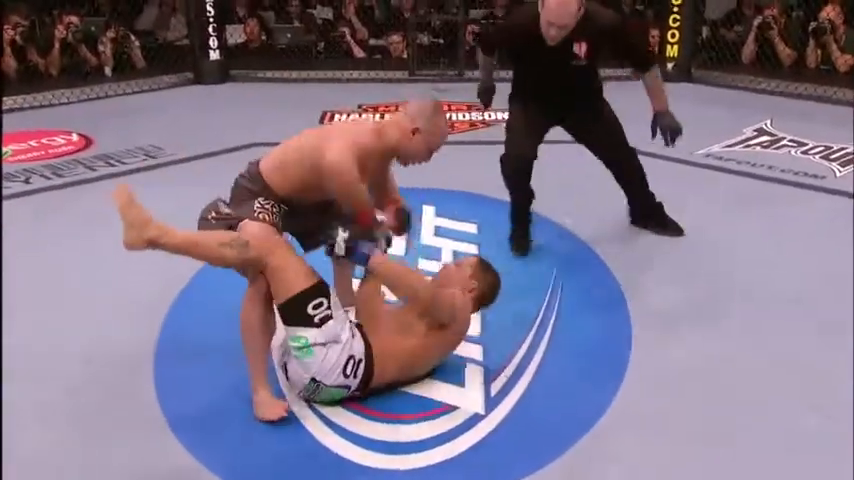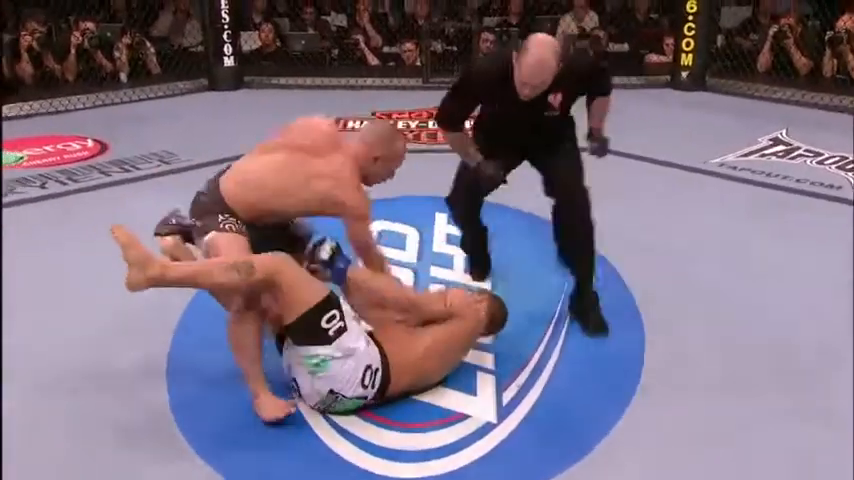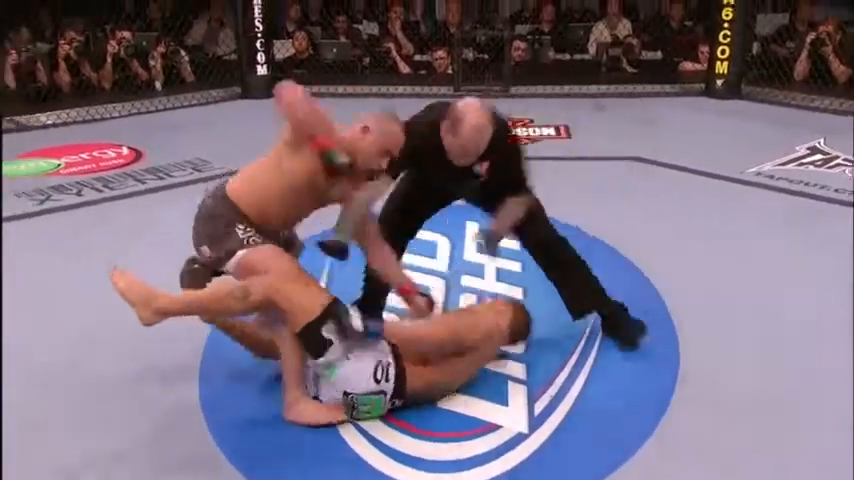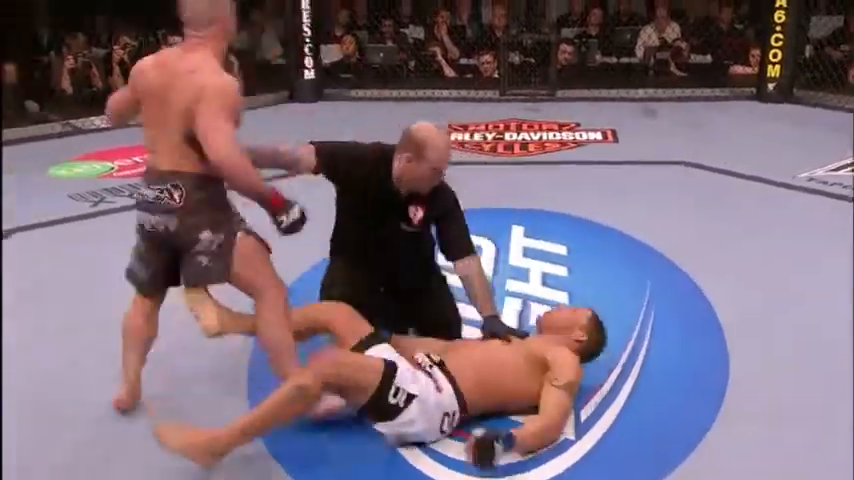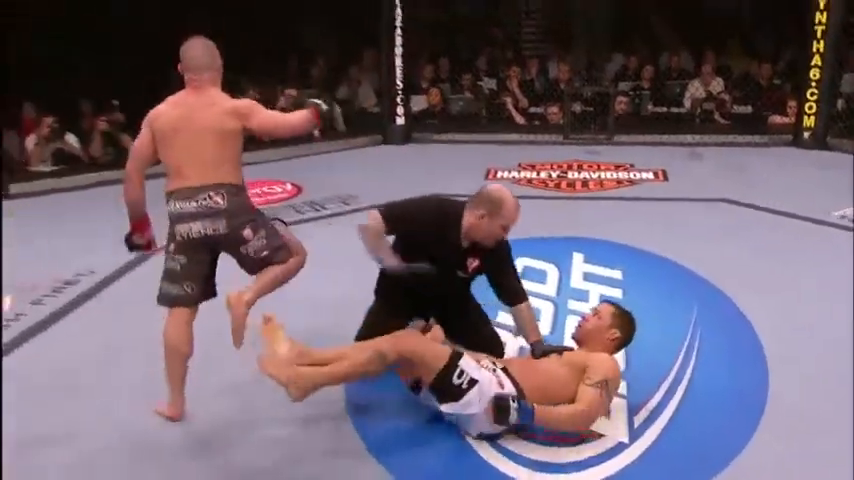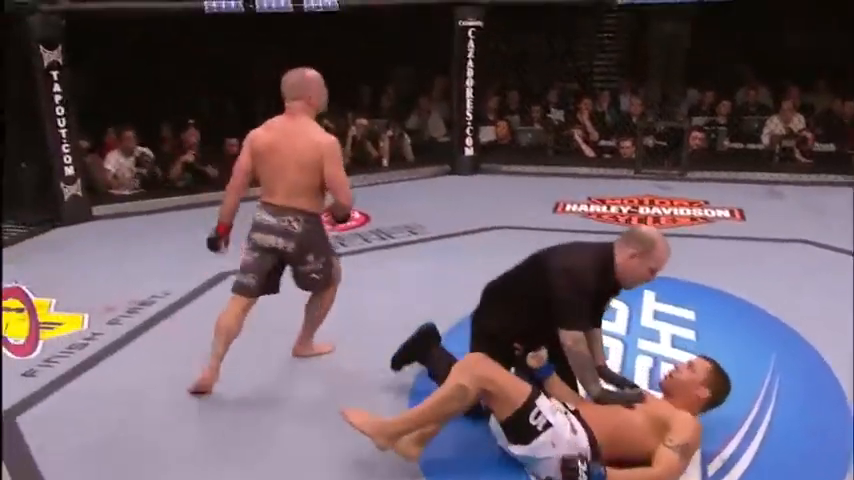
dt=0.4s
person 1, frame 1
left shoulder: (452, 317)
right shoulder: (433, 317)
left elbow: (422, 291)
right elbow: (370, 312)
left wrist: (362, 251)
right wrist: (367, 257)
left hip: (336, 365)
right hip: (337, 358)
left knee: (268, 244)
left ankle: (153, 233)
person 1, frame 2
left shoulder: (465, 320)
right shoulder: (435, 327)
left elbow: (401, 297)
right elbow: (371, 314)
left wrist: (340, 268)
left hip: (347, 374)
right hip: (323, 376)
left knee: (278, 265)
left ankle: (155, 270)
person 1, frame 3
left shoulder: (489, 324)
right shoulder: (465, 342)
left elbow: (428, 337)
left wrist: (373, 332)
left hip: (372, 373)
right hip: (357, 388)
left knee: (283, 279)
right knee: (280, 314)
left ankle: (162, 304)
right ankle: (297, 400)
person 1, frame 4
left shoulder: (563, 362)
right shoulder: (519, 346)
left elbow: (548, 427)
right elbow: (444, 347)
left wrist: (501, 441)
right wrist: (386, 336)
left hip: (431, 403)
right hip: (419, 371)
left knee: (326, 366)
right knee: (332, 310)
left ankle: (217, 442)
person 1, frame 5
left shoulder: (603, 366)
right shoulder: (567, 357)
left elbow: (582, 417)
left wrist: (525, 413)
right wrist: (447, 350)
left hip: (489, 401)
right hip: (487, 380)
left knee: (405, 342)
right knee: (398, 341)
left ankle: (304, 381)
right ankle: (298, 355)
person 1, frame 6
left shoulder: (685, 425)
right shoulder: (646, 403)
right wrist: (543, 370)
left hip: (565, 444)
right hip: (561, 423)
left knee: (481, 372)
right knee: (474, 361)
left ankle: (390, 429)
right ankle: (416, 439)
person 2, frame 1
left shoulder: (382, 147)
right shoulder: (368, 137)
left elbow: (385, 192)
right elbow: (335, 164)
left wrist: (394, 206)
right wrist: (367, 218)
right hip: (261, 193)
right knee: (264, 282)
left ankle: (345, 305)
right ankle: (260, 390)
person 2, frame 2
left shoulder: (322, 130)
right shoulder: (349, 195)
left elbow: (262, 151)
right elbow: (369, 255)
left hip: (246, 197)
right hip: (219, 209)
right knee: (244, 297)
right ankle: (261, 394)
person 2, frame 3
left shoulder: (350, 183)
right shoulder: (322, 140)
left elbow: (374, 245)
right elbow: (287, 93)
left wrist: (410, 292)
right wrist: (329, 149)
left hip: (247, 226)
right hip: (223, 224)
person 2, frame 4
left shoulder: (150, 66)
right shoulder: (217, 84)
left elbow: (114, 113)
right elbow: (224, 158)
right wrist: (276, 202)
left hip: (153, 196)
right hip: (197, 203)
left knee: (147, 299)
right knee: (269, 290)
left ankle: (129, 387)
person 2, frame 5
left shoulder: (157, 115)
right shoulder: (236, 108)
left elbow: (132, 175)
right elbow: (289, 125)
left wrist: (138, 226)
right wrist: (315, 112)
left hip: (183, 215)
right hip: (228, 209)
left knee: (179, 312)
right knee: (294, 255)
left ankle: (175, 402)
right ankle: (245, 297)
person 2, frame 6
left shoulder: (258, 135)
right shoulder: (324, 142)
left elbow: (235, 186)
right elbow: (343, 201)
left wrist: (222, 228)
right wrist: (340, 214)
left hip: (266, 222)
right hip: (303, 228)
left knee: (240, 299)
right knee: (329, 280)
right ankle: (305, 343)
person 3, frame 1
left shoulder: (604, 23)
right shoulder: (518, 24)
left elbow: (645, 62)
right elbow: (486, 43)
left wrist: (661, 111)
right wrist: (486, 81)
left hip: (584, 99)
right hip: (534, 101)
left knee: (621, 155)
right knee: (516, 158)
left ankle: (646, 212)
right ankle: (521, 223)
person 3, frame 2
left shoulder: (576, 66)
right shoulder: (487, 70)
left elbow: (601, 85)
right elbow: (448, 124)
left wrist: (596, 131)
right wrist: (478, 163)
left hip: (552, 140)
right hip: (494, 139)
left knee: (573, 204)
right knee: (462, 199)
left ankle: (584, 294)
right ankle: (478, 255)
person 3, frame 3
left shoulder: (499, 138)
right shoulder: (420, 129)
left elbow: (518, 196)
left wrist: (497, 231)
left hip: (489, 185)
right hip: (432, 180)
left knee: (544, 240)
right knee: (388, 231)
left ankle: (611, 315)
right ankle: (372, 301)
person 3, frame 4
left shoulder: (440, 197)
right shoulder: (360, 159)
left elbow: (466, 259)
right elbow: (301, 158)
left wrist: (491, 318)
right wrist: (254, 156)
left hip: (409, 261)
right hip: (356, 257)
left knee: (446, 331)
person 3, frame 5
left shoulder: (495, 249)
right shoulder: (432, 213)
left elbow: (517, 300)
right elbow: (371, 224)
right wrist: (393, 264)
left hip: (451, 298)
right hip: (401, 294)
left knee: (491, 353)
person 3, frame 6
left shoulder: (606, 275)
right shoulder: (577, 271)
left elbow: (590, 325)
right elbow: (572, 341)
left wrist: (602, 370)
right wrist: (597, 393)
left hip: (540, 329)
right hip: (501, 322)
right ankle: (427, 345)
